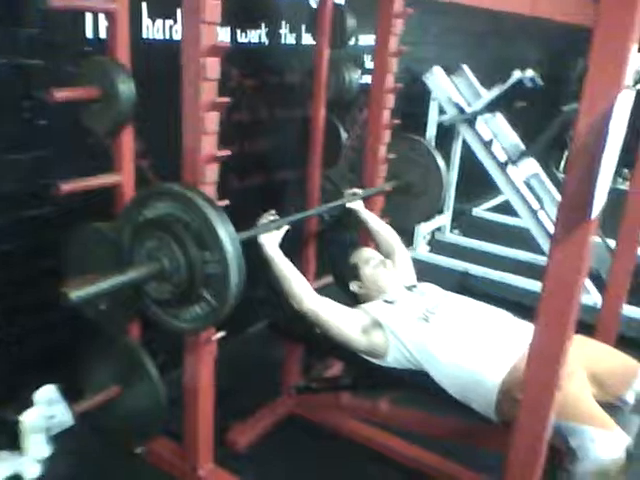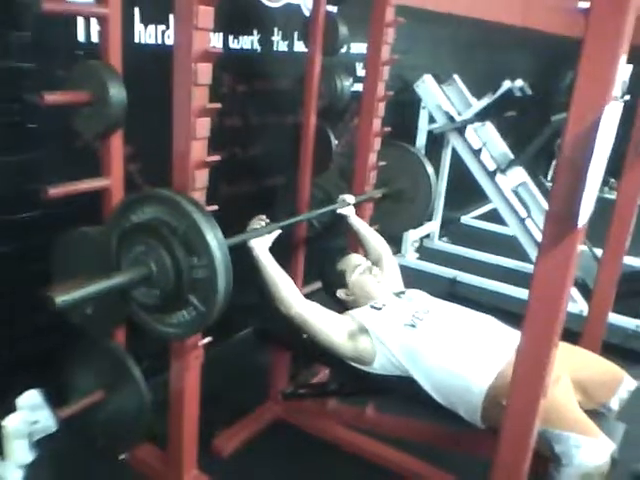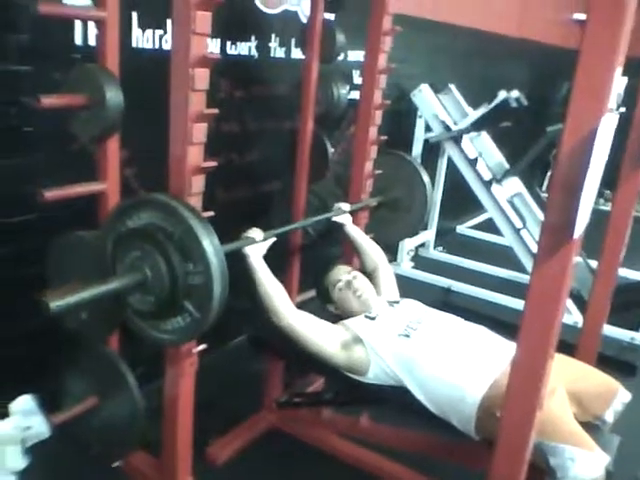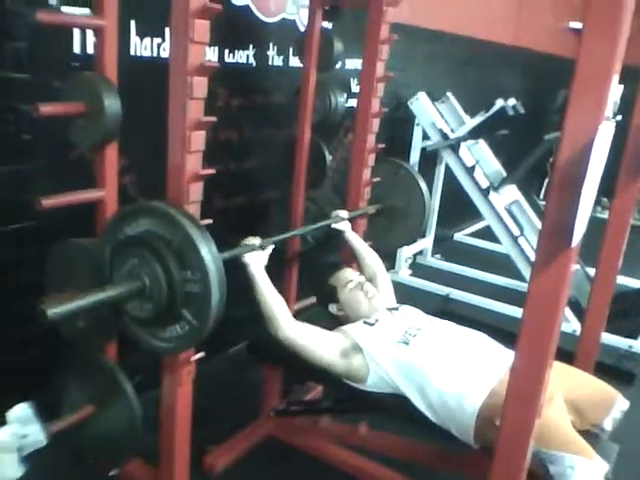
dt=0.4s
person 1, frame 1
left shoulder: (409, 287)
right shoulder: (369, 323)
left elbow: (398, 248)
right elbow: (307, 303)
left wrist: (363, 213)
right wrist: (271, 247)
left hip: (535, 341)
right hip: (509, 376)
person 1, frame 2
left shoulder: (397, 294)
right shoulder: (356, 329)
left elbow: (384, 254)
right elbow: (295, 307)
left wrist: (352, 219)
right wrist: (260, 250)
left hip: (523, 348)
right hip: (496, 382)
person 1, frame 3
left shoulder: (393, 303)
right shoulder: (350, 340)
left elbow: (380, 263)
right elbow: (286, 316)
left wrist: (349, 227)
right wrist: (255, 258)
left hip: (517, 358)
right hip: (490, 391)
left knee: (622, 407)
person 1, frame 4
left shoulder: (390, 310)
right shoulder: (348, 345)
left elbow: (379, 272)
right elbow: (287, 330)
left wrist: (349, 235)
right wrist: (257, 270)
left hip: (514, 366)
right hip: (490, 400)
left knee: (618, 413)
